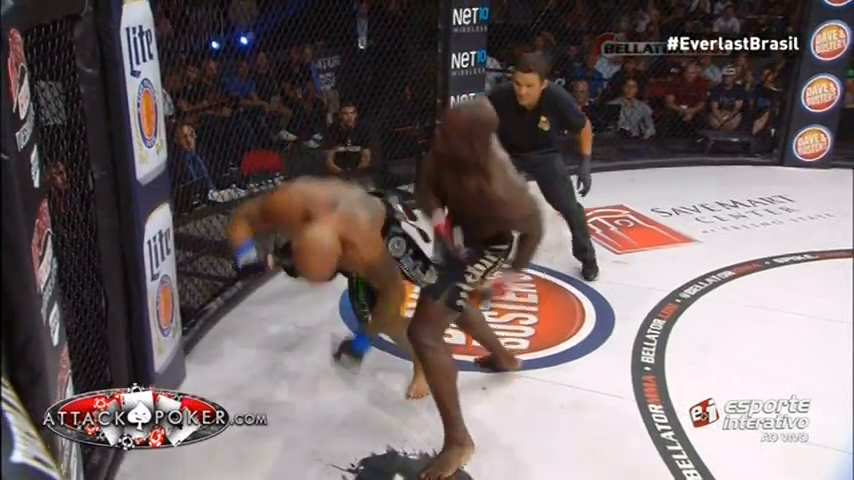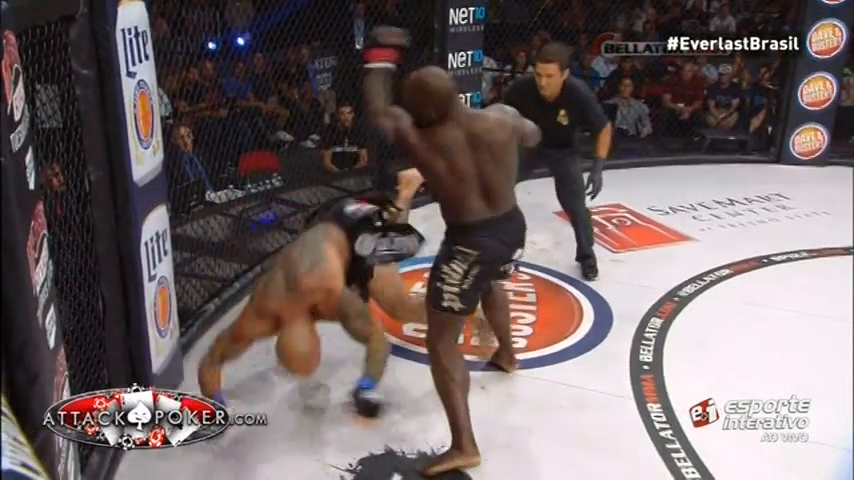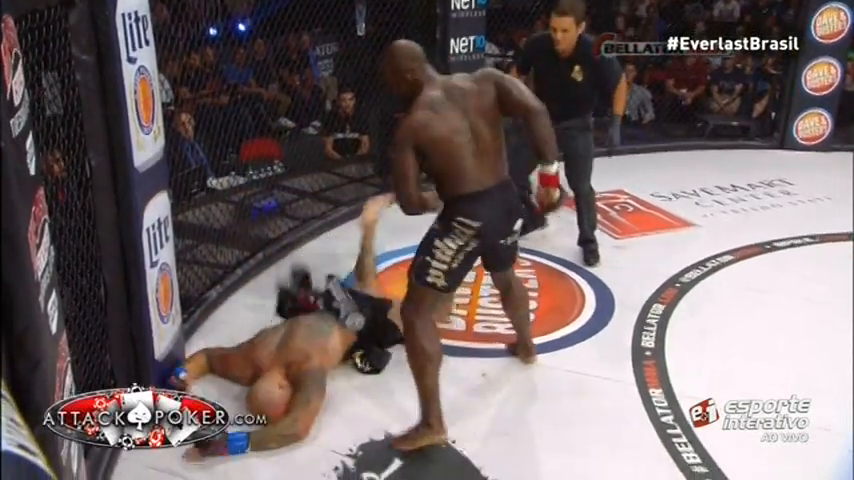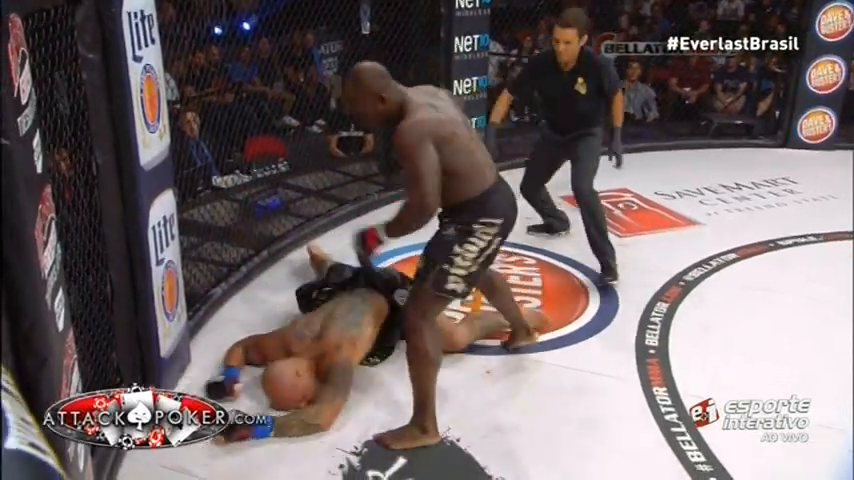
dt=0.5s
person 1, frame 1
left shoulder: (501, 187)
right shoulder: (457, 140)
left elbow: (533, 229)
right elbow: (427, 181)
left wrist: (509, 279)
right wrist: (440, 223)
left hip: (482, 246)
right hip: (459, 231)
left knee: (424, 333)
right knee: (454, 303)
left ankle: (458, 443)
right ankle: (502, 357)
person 1, frame 2
left shoulder: (421, 142)
right shoulder: (503, 118)
left elbow: (378, 110)
right elbow: (532, 136)
left wrist: (380, 58)
left hip: (470, 244)
right hip: (512, 227)
left knee: (441, 341)
right knee: (488, 283)
left ankle: (464, 446)
right ankle: (506, 353)
person 1, frame 3
left shoulder: (410, 127)
right shoulder: (485, 81)
left elbow: (411, 203)
right elbow: (536, 112)
left wrist: (429, 201)
right wrist: (549, 171)
left hip: (466, 218)
right hip: (507, 201)
left knee: (415, 312)
right knee: (505, 276)
left ankle: (431, 423)
right ankle: (526, 345)
person 1, frame 4
left shoulder: (411, 131)
right shoulder: (428, 93)
left elbow: (424, 206)
left wrist: (377, 235)
left hip: (475, 218)
right hip: (499, 200)
left knee: (418, 315)
right knee: (480, 273)
left ankle: (424, 426)
right ankle: (522, 330)
person 2, frame 1
left shoulder: (364, 251)
right shoulder: (288, 203)
left elbow: (393, 292)
right elbow: (241, 221)
left wrist: (366, 338)
right wrist: (245, 253)
left hip: (381, 227)
left knee: (385, 314)
left ankle: (422, 366)
person 2, frame 2
left shoulder: (329, 297)
right shoulder: (256, 322)
left elbow: (376, 338)
right elbow: (209, 367)
left wrist: (367, 387)
left hip: (346, 231)
left knee: (398, 306)
person 2, frame 3
left shoulder: (310, 369)
right shoulder: (251, 359)
left elbow: (298, 430)
right elbow: (204, 356)
left wrist: (234, 444)
right wrist: (180, 379)
left hip: (360, 323)
right hip: (325, 316)
person 2, frame 4
left shoulder: (338, 356)
right shoulder: (287, 342)
left elbow: (321, 419)
right elbow: (241, 347)
left wrist: (262, 428)
right wrist: (230, 375)
left hip: (384, 296)
right hip: (347, 292)
left knee: (455, 338)
right ankle: (321, 261)
person 3, frame 1
left shoulder: (558, 99)
right shoulder: (499, 96)
left elbow: (584, 127)
left wrist: (585, 166)
left hip: (544, 154)
right hip: (506, 152)
left knee: (569, 206)
left ankle: (586, 256)
person 3, frame 2
left shoulder: (579, 95)
right shoulder: (522, 88)
left elbow: (604, 130)
left wrist: (597, 169)
left hip: (562, 151)
left knee: (576, 208)
left ankle: (587, 257)
person 3, frame 3
left shoulder: (595, 53)
right shoulder: (537, 45)
left elbow: (620, 84)
right elbow: (518, 74)
left wrist: (615, 124)
left hip: (576, 124)
left knee: (580, 185)
left ankle: (588, 242)
person 3, frame 4
left shoulder: (597, 64)
right shoulder: (540, 64)
left elbow: (616, 96)
right elbow: (509, 95)
left wrist: (616, 136)
right wrist: (491, 130)
left hip: (586, 135)
right hip: (554, 134)
left knee: (582, 188)
right knee: (530, 186)
left ankle: (607, 259)
right ankle: (557, 222)
